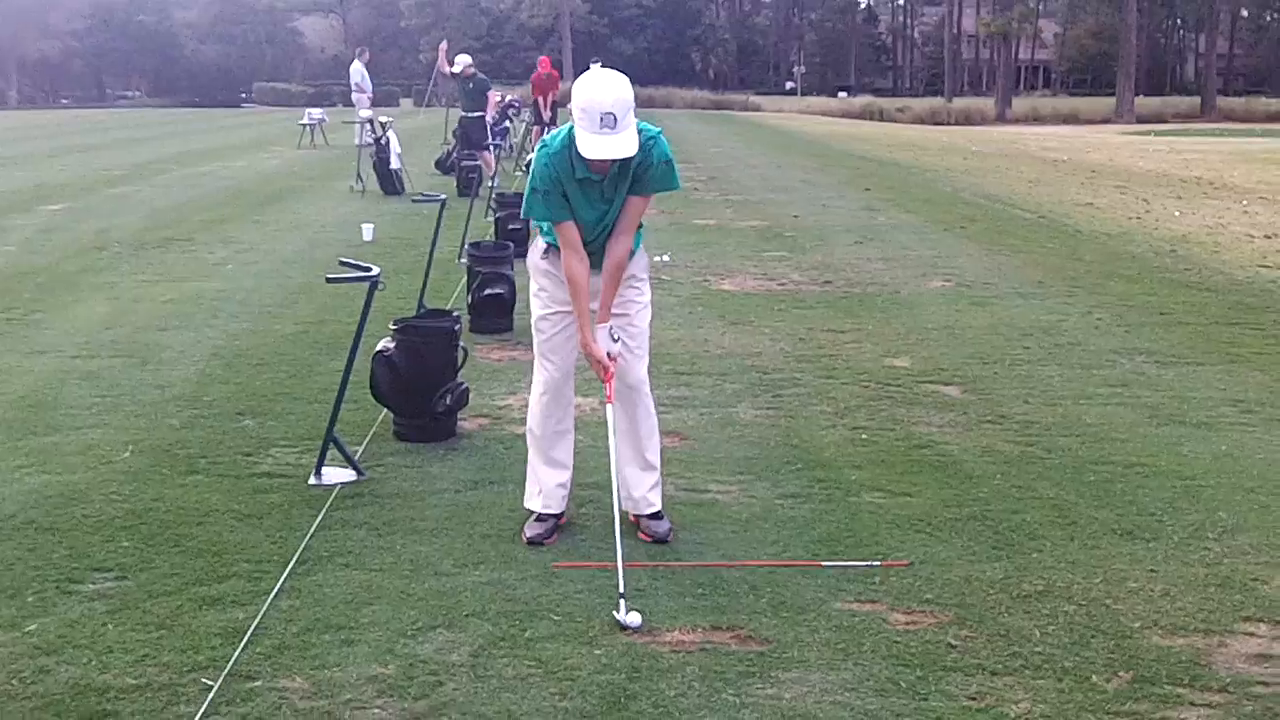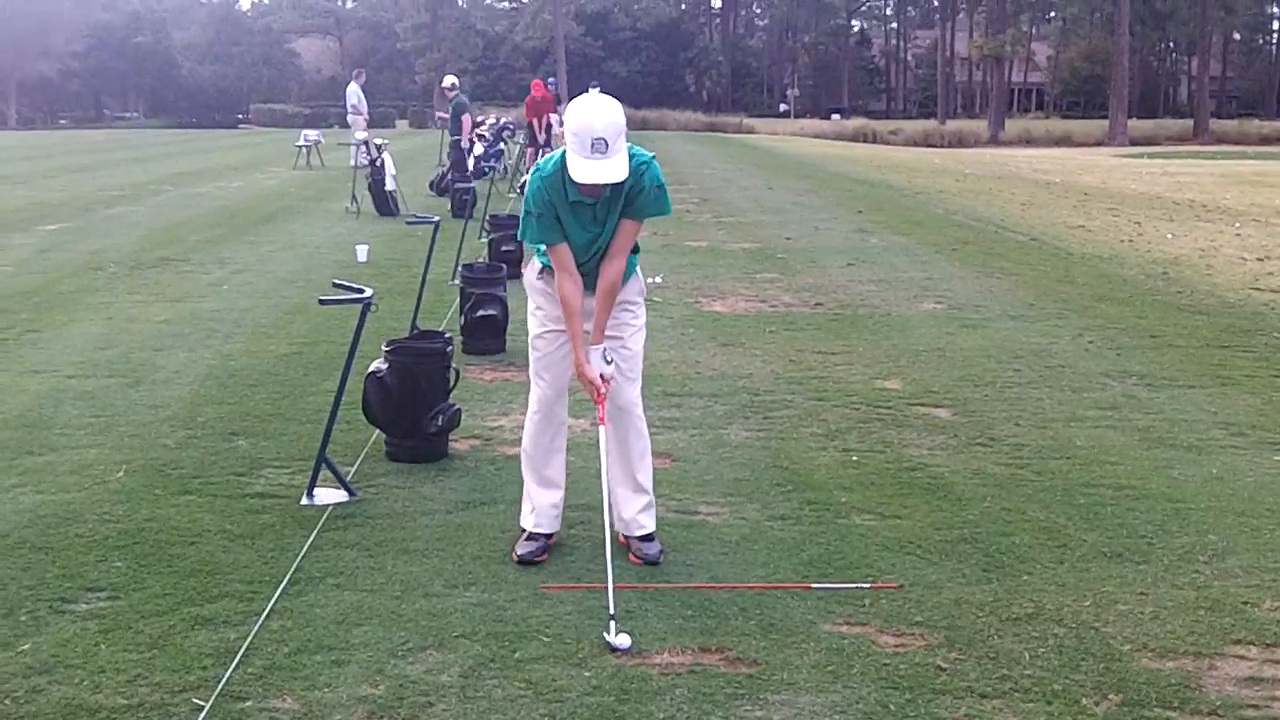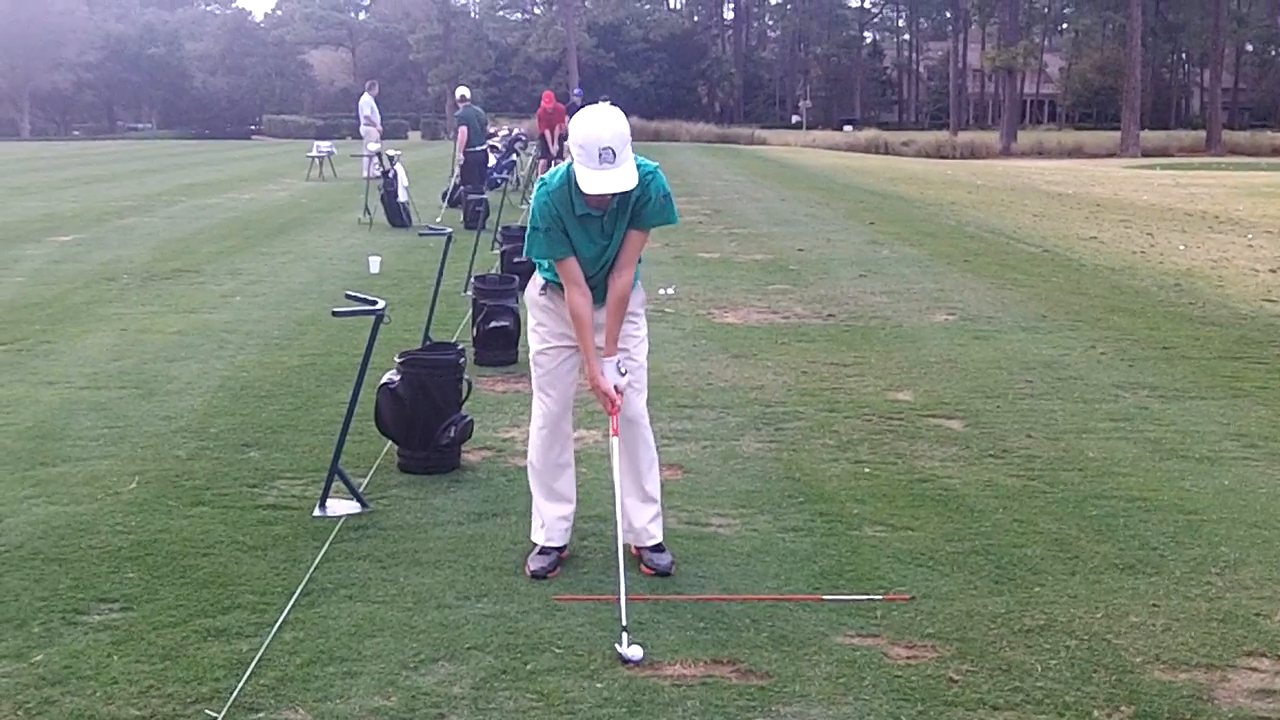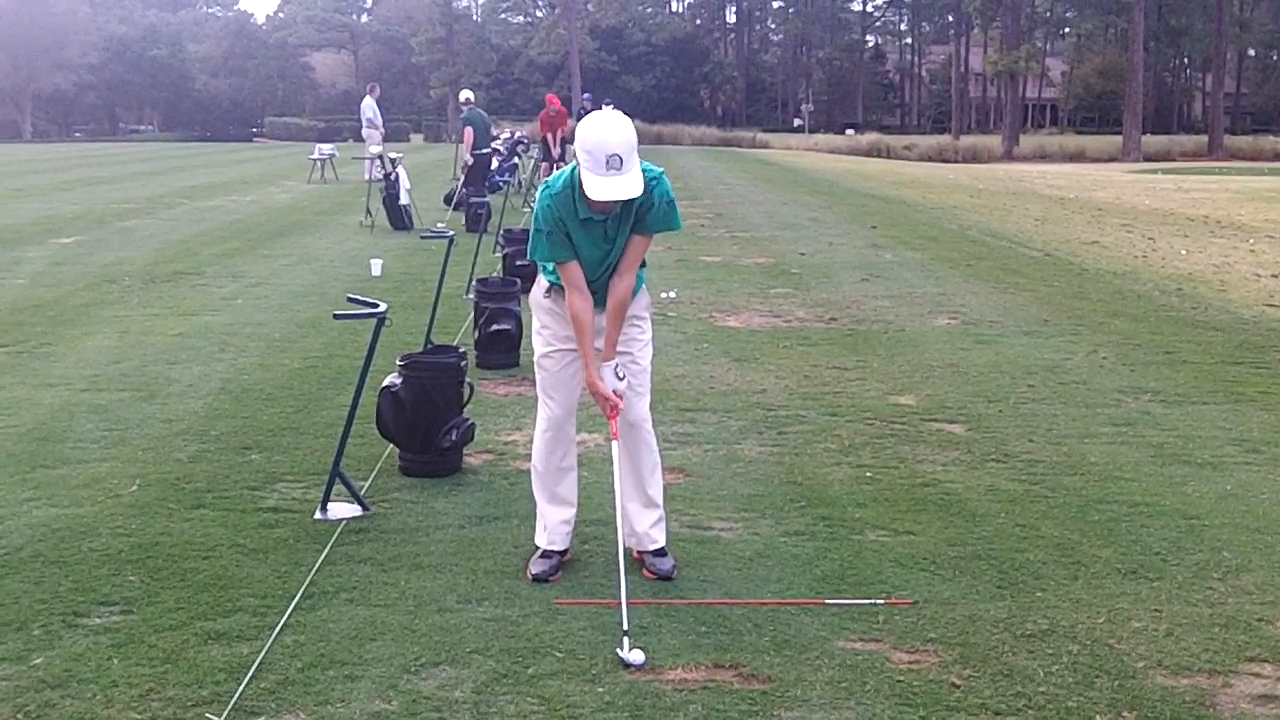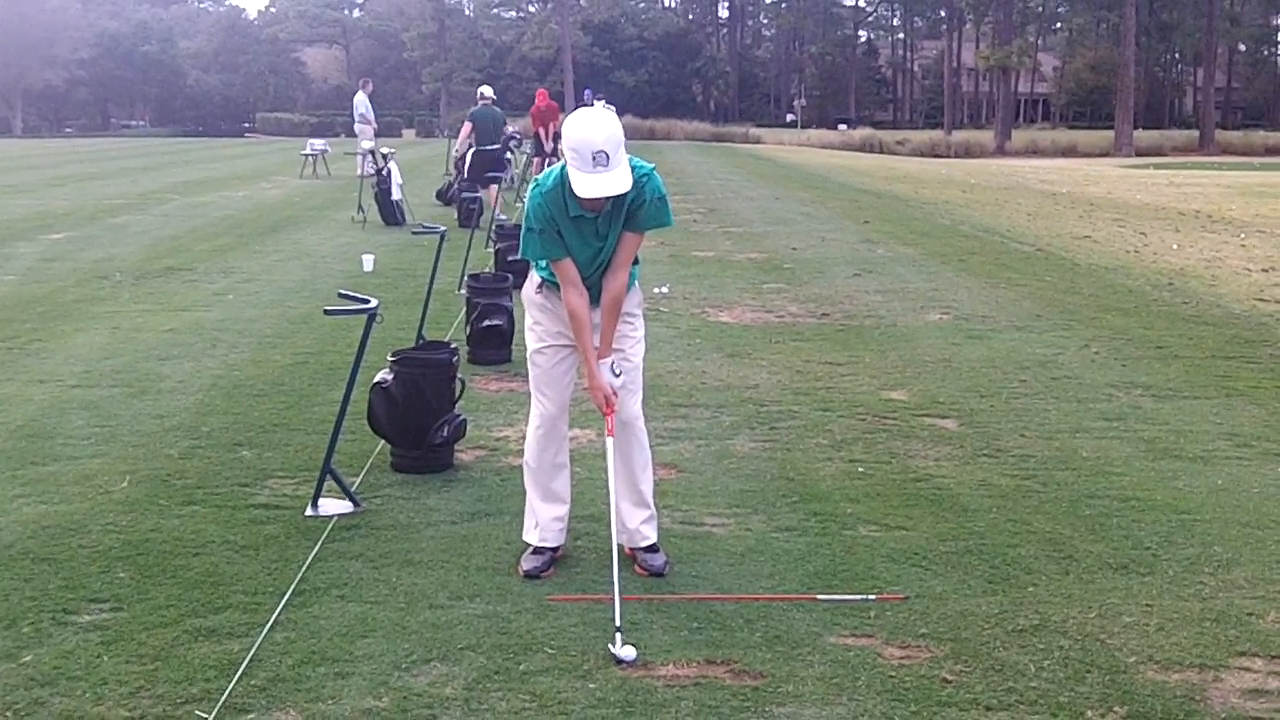
dt=0.7s
person 1, frame 1
left shoulder: (651, 148)
right shoulder: (551, 157)
left elbow: (621, 239)
right elbow: (573, 252)
left wrist: (605, 320)
right wrist: (586, 333)
left hip: (624, 266)
right hip: (558, 265)
left knee: (633, 379)
right knee: (552, 379)
left ankle: (645, 501)
right ankle: (548, 502)
person 1, frame 2
left shoulder: (643, 172)
right shoulder: (545, 181)
left elbow: (614, 262)
right elbow: (567, 273)
left wrist: (599, 341)
right wrist: (580, 355)
left hip: (620, 290)
right hip: (553, 287)
left knee: (625, 402)
right knee: (546, 399)
left ankle: (637, 524)
right ankle: (540, 522)
person 1, frame 3
left shoulder: (648, 182)
right shoulder: (550, 196)
left elbow: (622, 273)
right elbow: (575, 288)
left wrist: (611, 356)
right wrist: (592, 368)
left hip: (622, 301)
right hip: (555, 300)
left knee: (632, 412)
right knee: (551, 413)
left ankle: (646, 533)
right ankle: (551, 536)
person 1, frame 4
left shoulder: (653, 188)
right shoulder: (553, 199)
left elbow: (623, 277)
right elbow: (576, 291)
left wrist: (610, 358)
right wrist: (591, 373)
left hip: (626, 305)
right hip: (559, 304)
left knee: (635, 417)
right knee: (555, 417)
left ankle: (648, 537)
right ankle: (553, 538)
person 1, frame 5
left shoulder: (643, 183)
right shoulder: (544, 197)
left elbow: (617, 274)
right elbow: (573, 288)
left wrist: (606, 354)
right wrist: (591, 369)
left hip: (619, 302)
right hip: (552, 302)
left knee: (628, 415)
right knee: (548, 415)
left ankle: (640, 534)
right ankle: (544, 535)
